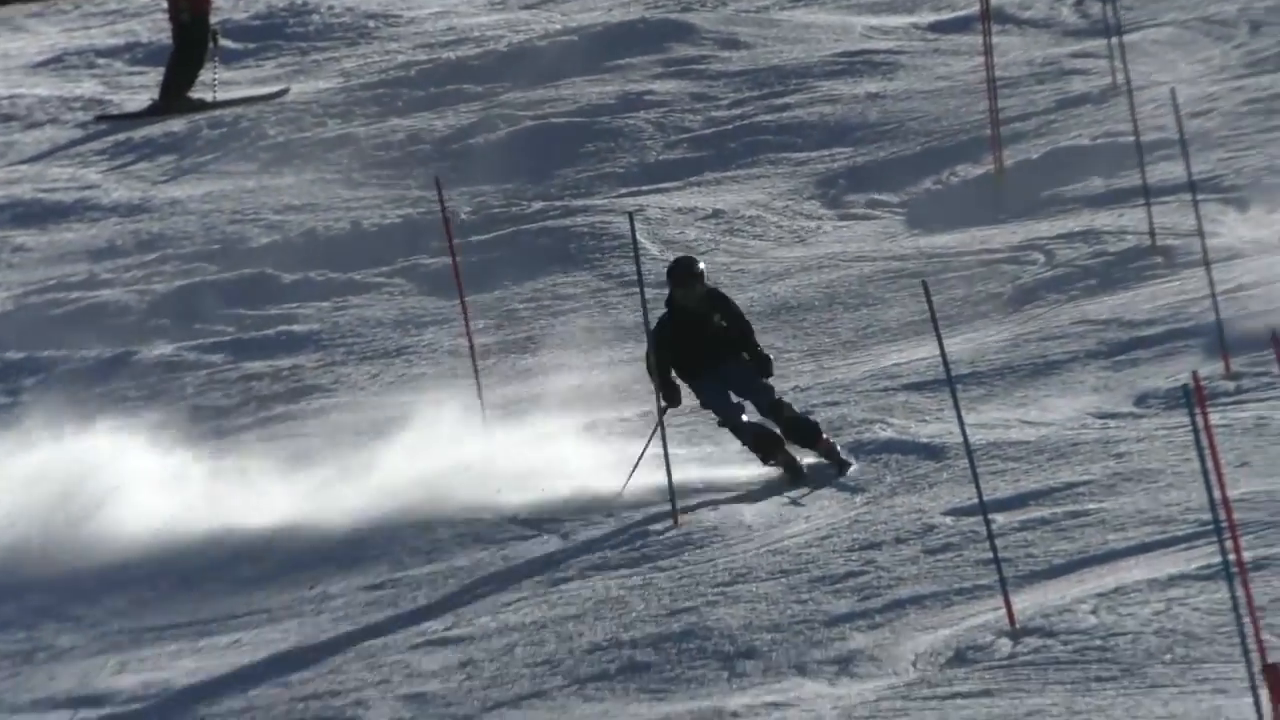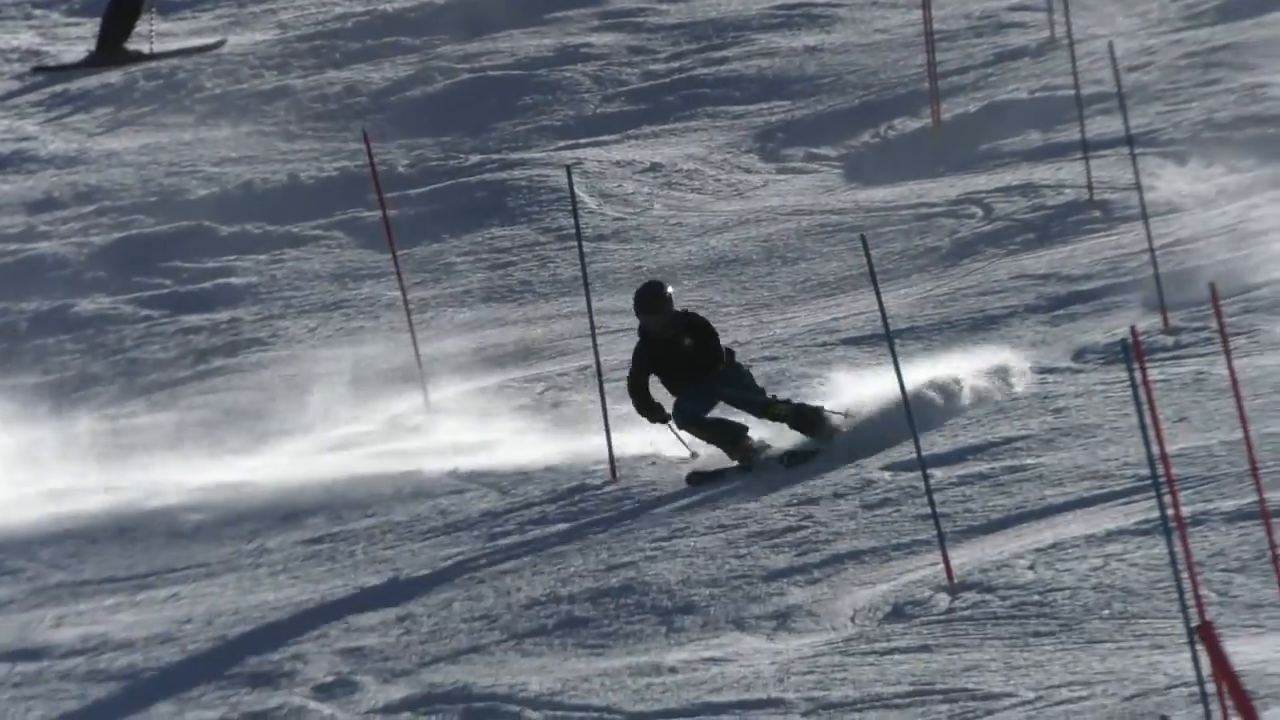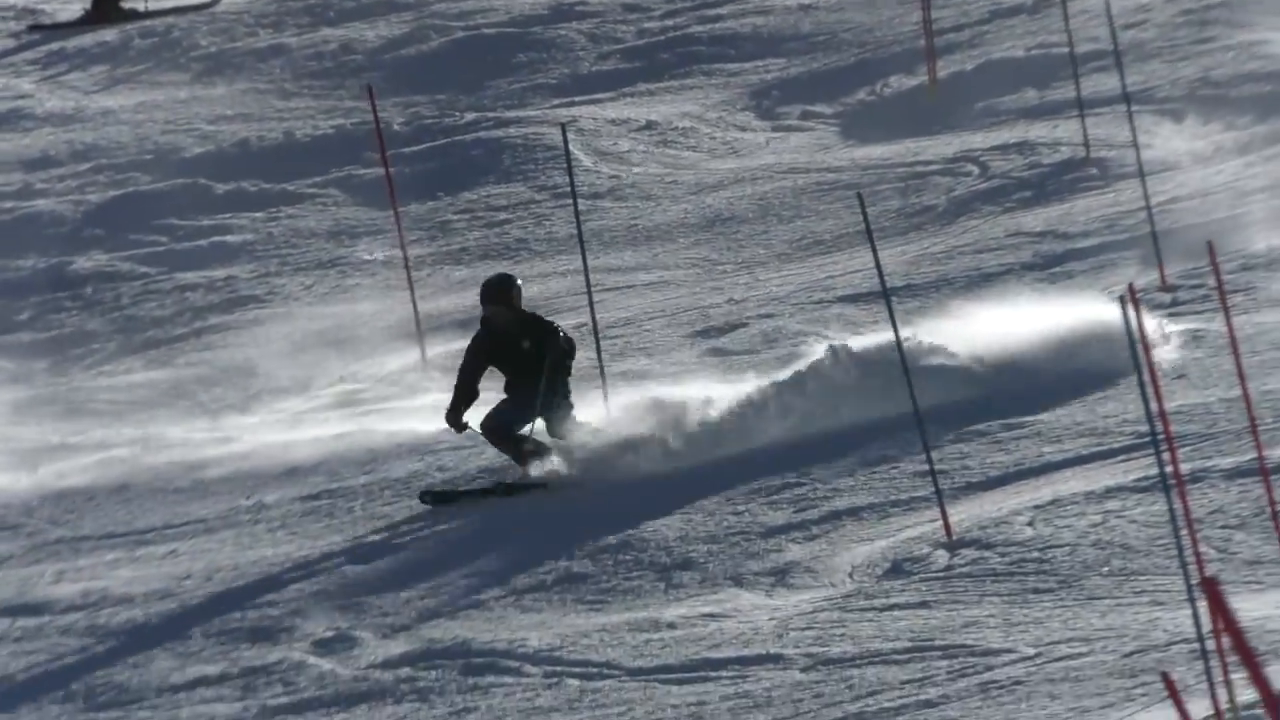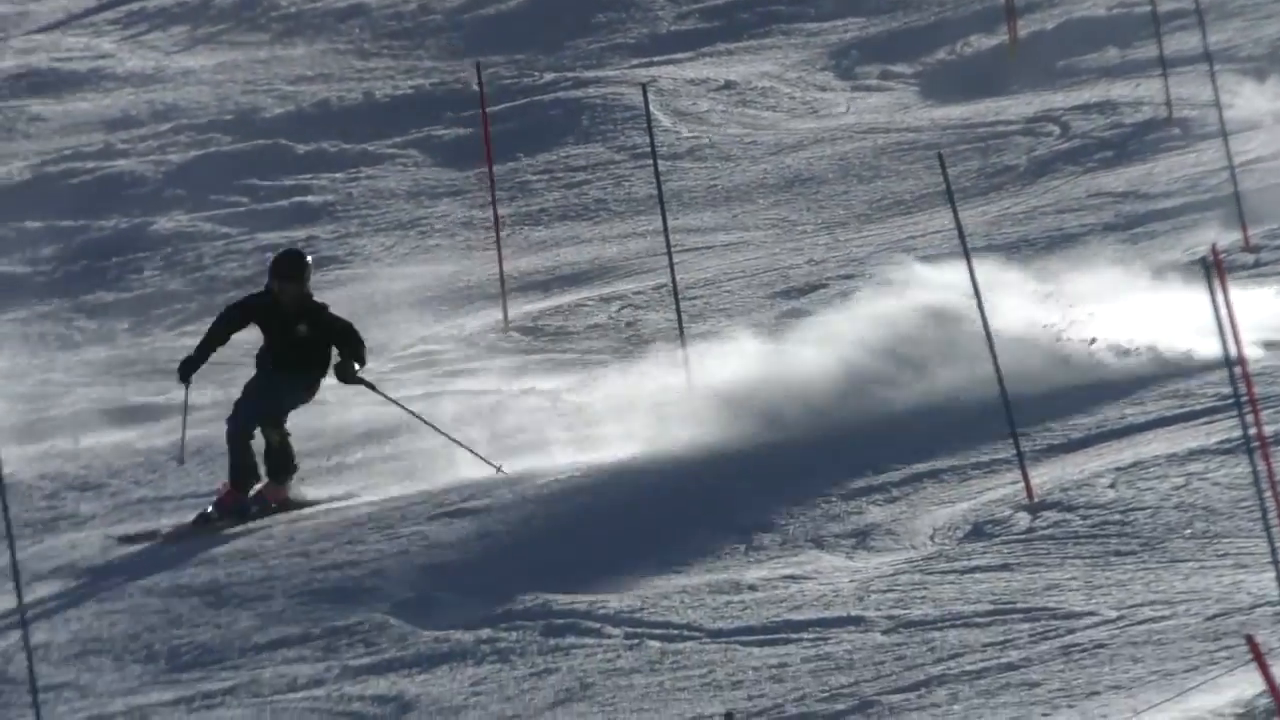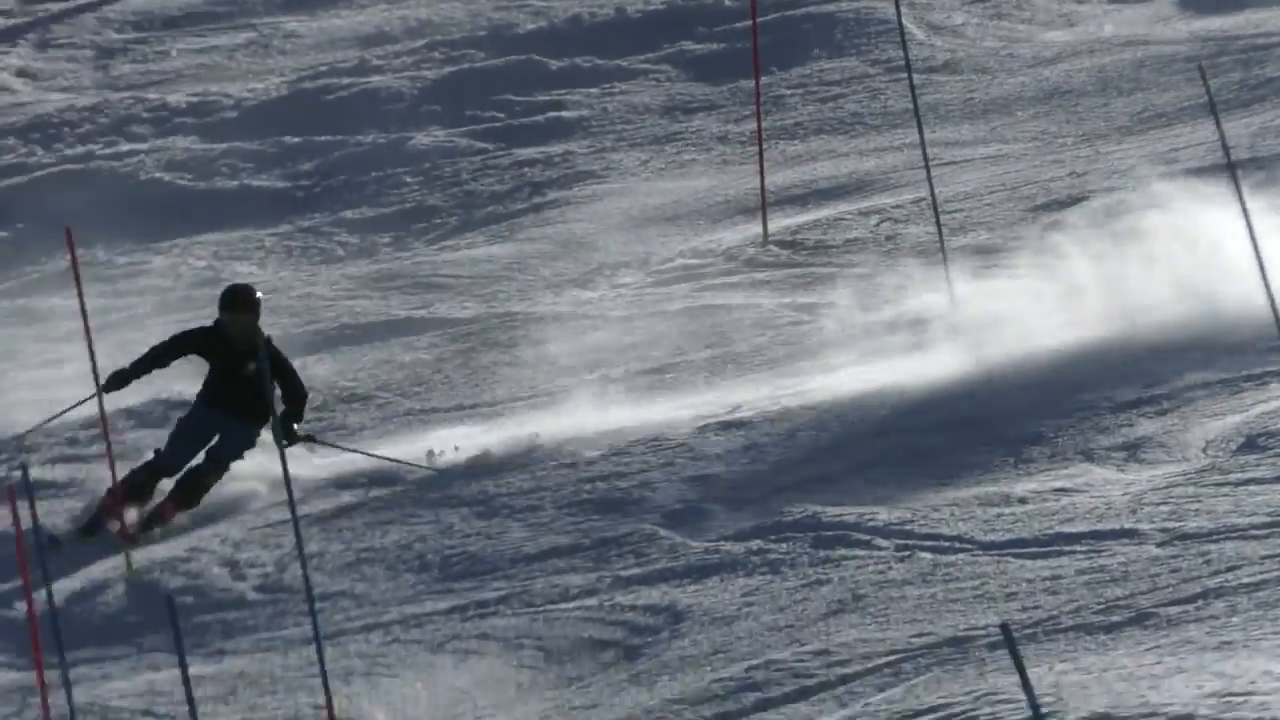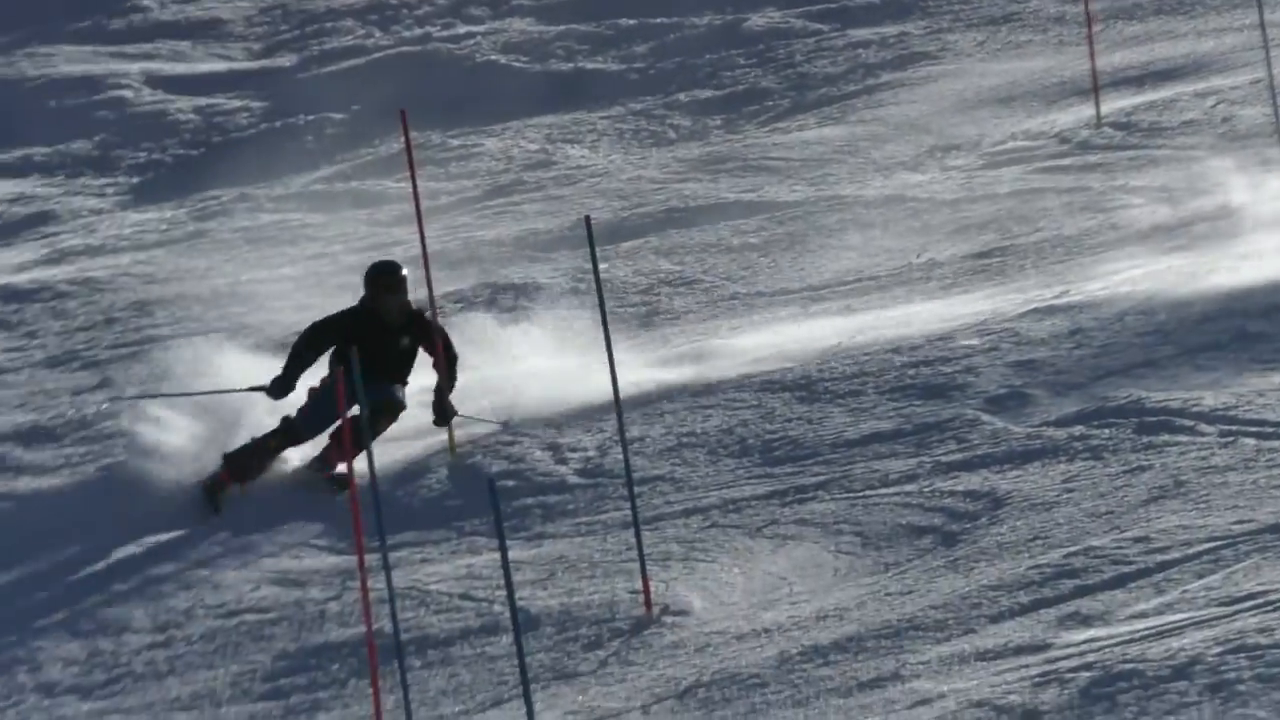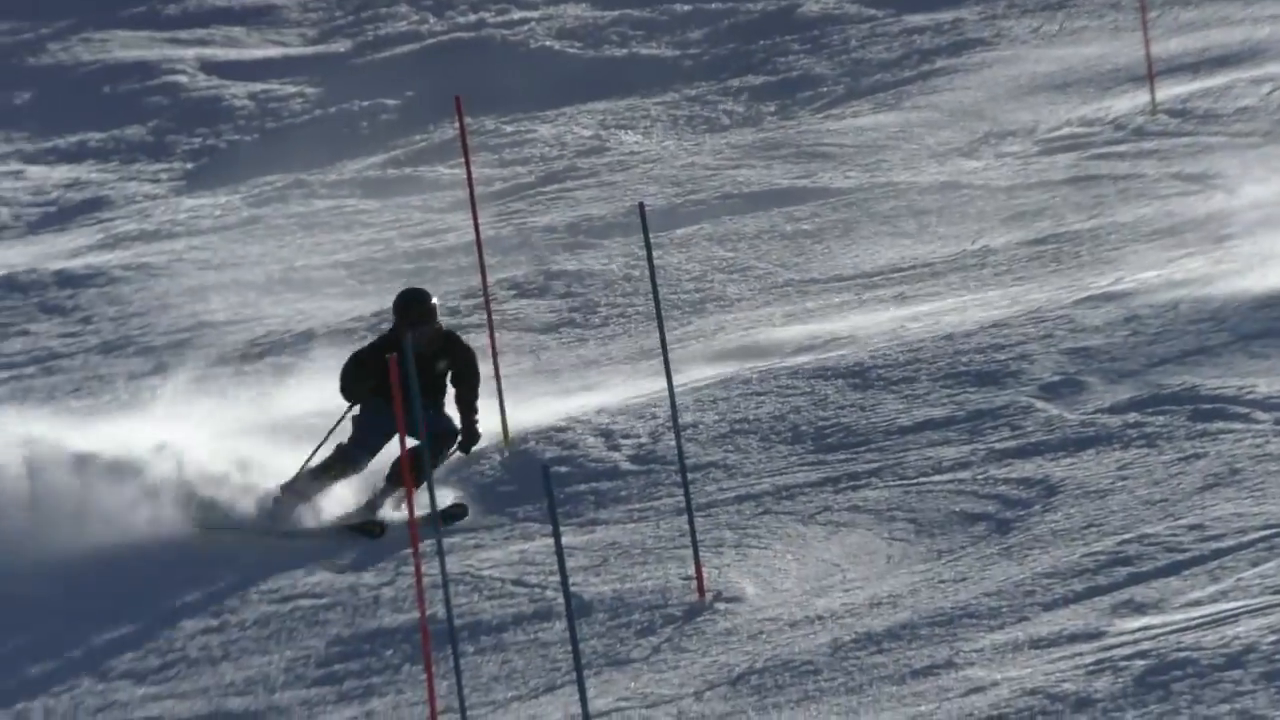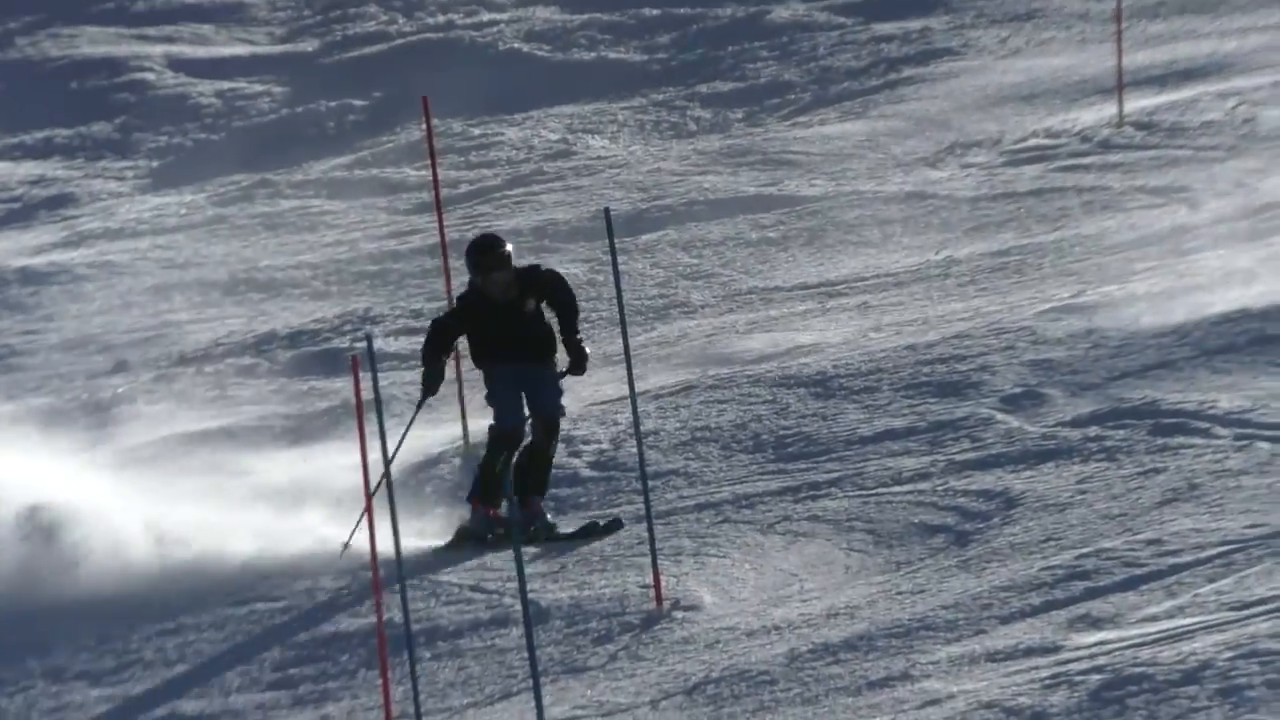
dt=0.3s
person 1, frame 1
left shoulder: (714, 300)
right shoulder: (670, 325)
left elbow: (739, 325)
right elbow: (657, 360)
left wrist: (757, 353)
right wrist: (667, 389)
left hip: (732, 363)
right hip: (704, 377)
left knee: (770, 405)
right knee: (734, 418)
left ankle: (820, 444)
right ankle: (780, 456)
person 1, frame 2
left shoulder: (689, 323)
right shoulder: (645, 351)
left elbow: (715, 350)
right elbow: (636, 386)
left wrist: (705, 375)
right wrist: (651, 409)
left hip: (722, 374)
right hip: (693, 392)
left knee: (763, 406)
right knee: (684, 417)
left ankle: (820, 424)
right ankle: (744, 446)
person 1, frame 3
left shoulder: (534, 326)
right shoulder: (486, 339)
left elbow: (564, 347)
right elbow: (468, 377)
left wrist: (561, 364)
right wrist: (456, 410)
left hip: (550, 383)
right hip: (522, 392)
left knee: (559, 424)
right knee: (491, 428)
right ankle: (540, 459)
person 1, frame 4
left shoulder: (317, 315)
right shoulder: (261, 304)
left elbow: (351, 342)
right elbow: (225, 323)
left wrist: (350, 365)
right wrist: (197, 357)
left hip: (302, 379)
right hip: (271, 373)
left knee: (270, 417)
right knee: (237, 425)
left ankle: (277, 489)
right ankle: (236, 491)
person 1, frame 5
left shoulder: (266, 353)
right shoulder: (210, 338)
left elbow: (295, 390)
right elbow: (170, 349)
left wrist: (289, 422)
right wrist: (129, 373)
left hip: (246, 420)
right hip: (210, 407)
left knee: (217, 460)
right knee: (168, 460)
left ankle: (165, 511)
right ankle: (115, 501)
person 1, frame 6
left shoulder: (417, 323)
right shoulder: (355, 319)
left elbow: (445, 353)
right elbow: (313, 338)
left wrist: (442, 398)
right wrist: (288, 375)
left hip: (384, 385)
right hip: (345, 380)
left knee: (392, 406)
right knee: (301, 429)
left ankle: (327, 461)
right ankle: (231, 471)
person 1, frame 7
left shoulder: (452, 346)
right shoulder: (388, 348)
left elbow: (467, 381)
right elbow: (354, 374)
left wrist: (469, 423)
right wrist: (359, 394)
left hip: (425, 409)
right hip: (383, 407)
left knee: (448, 434)
right knee: (354, 457)
left ankle: (385, 495)
right ankle: (290, 498)
person 1, frame 8
left shoulder: (534, 280)
right shoulder: (471, 305)
left elbow: (562, 295)
right elbow: (439, 336)
left wrist: (573, 342)
right wrist: (432, 375)
left hip: (539, 364)
right hip: (499, 369)
left knee: (548, 425)
right knee: (510, 431)
left ankle: (530, 505)
right ankle: (482, 511)
